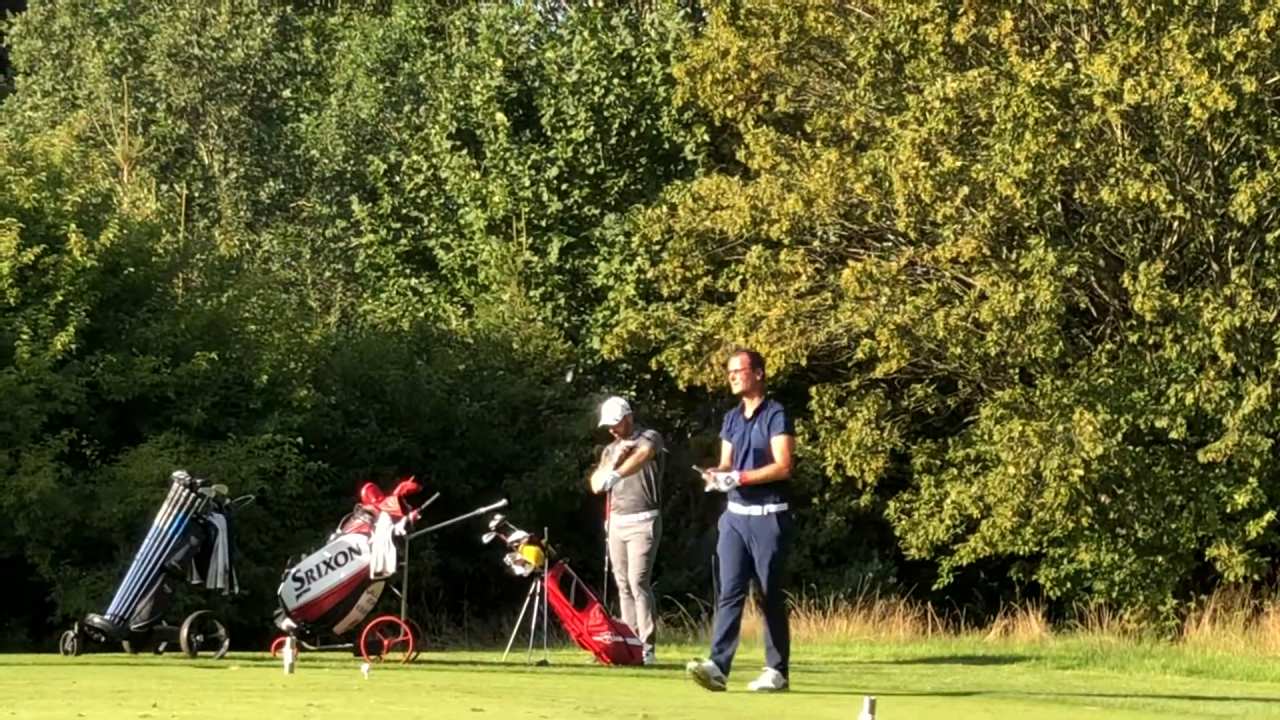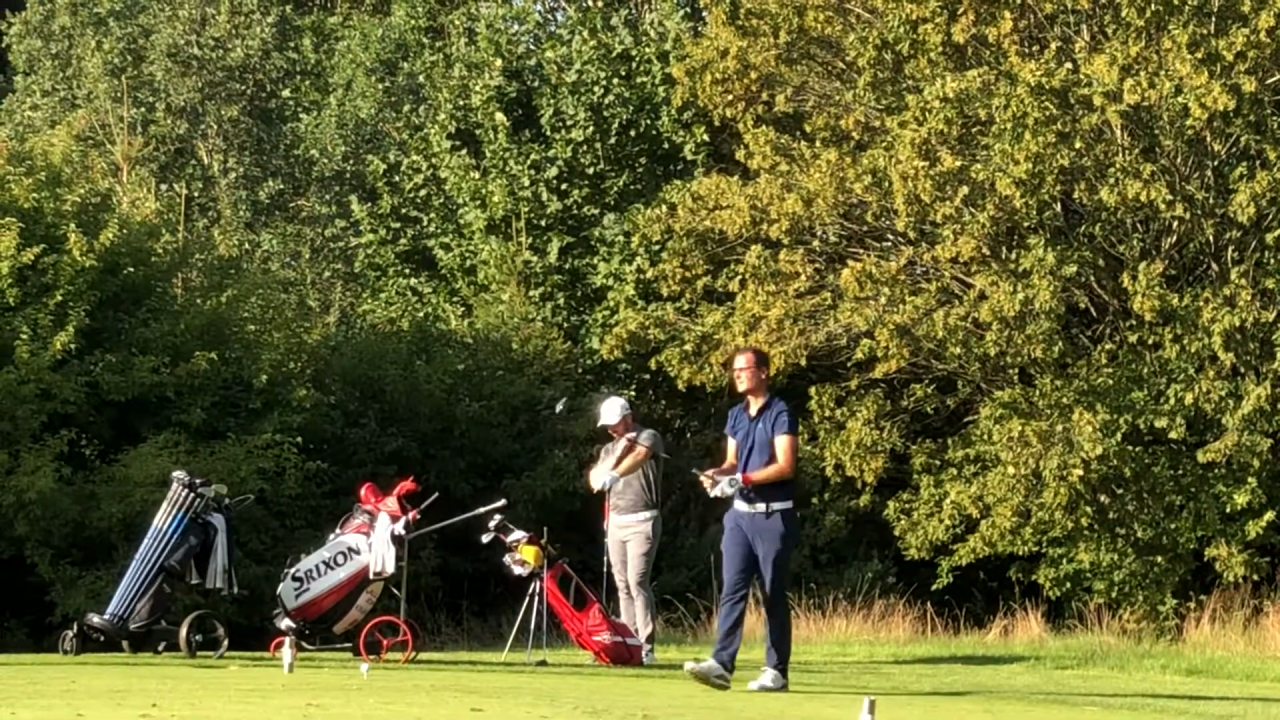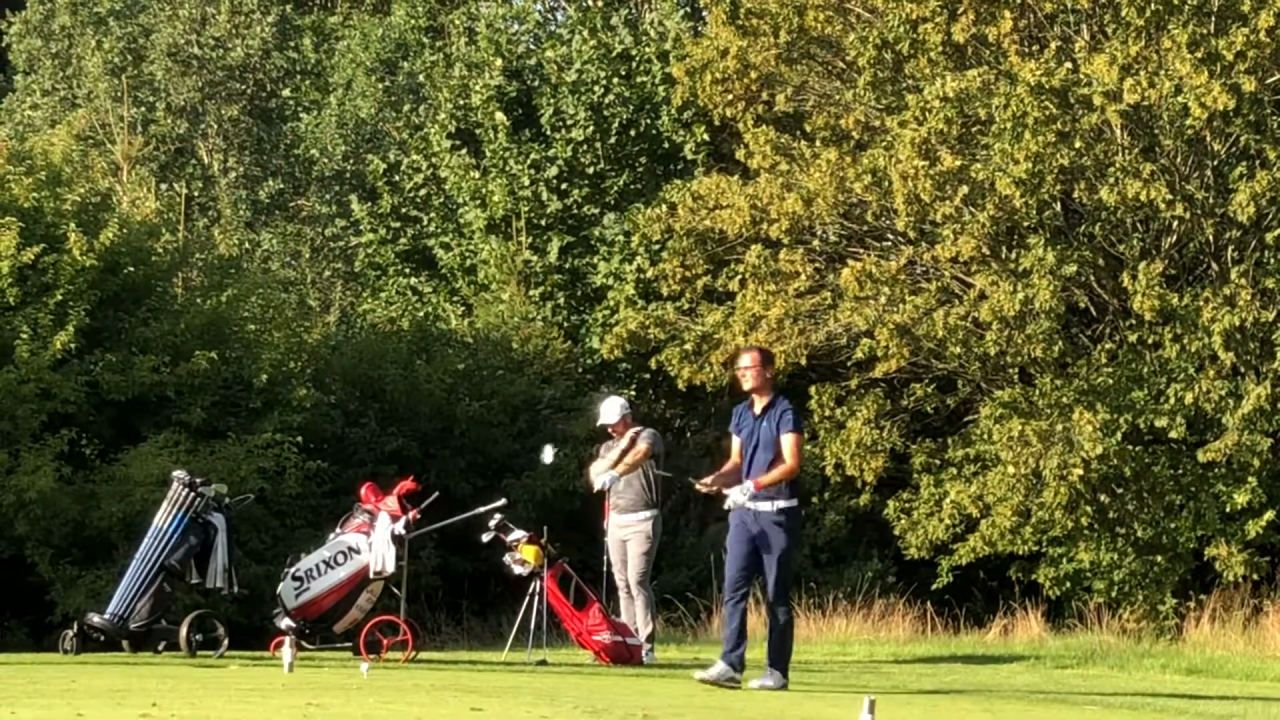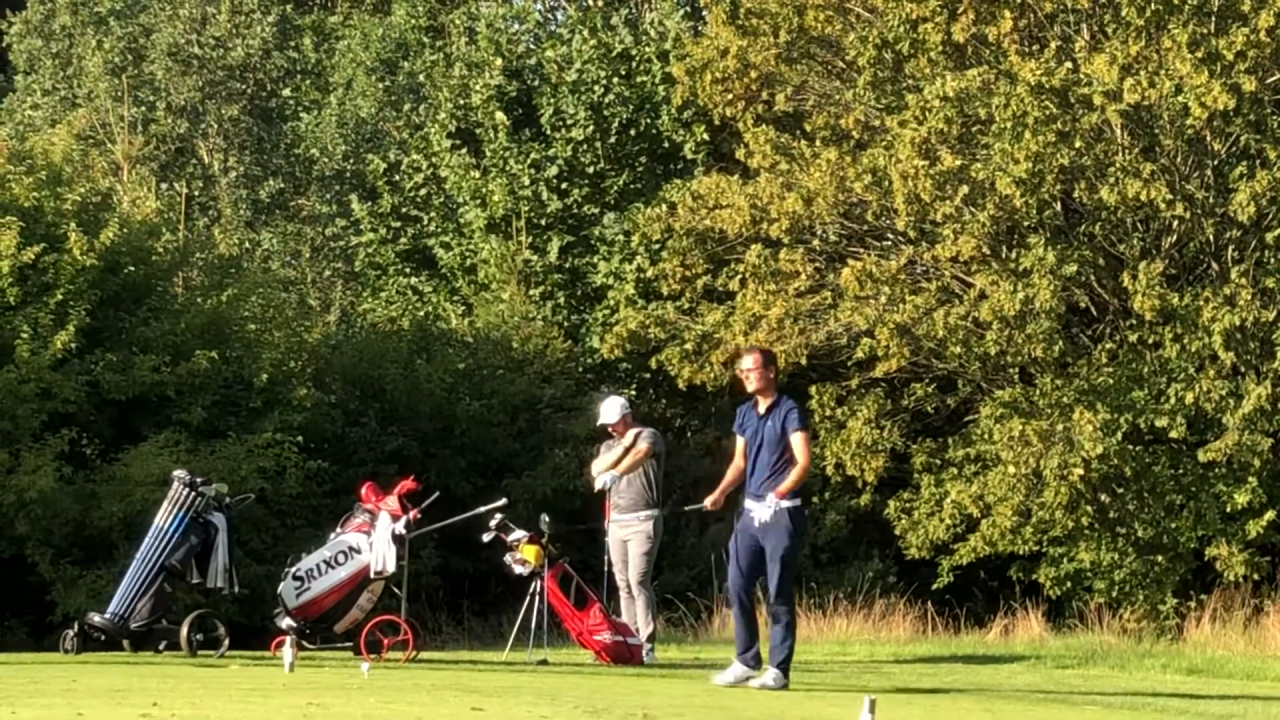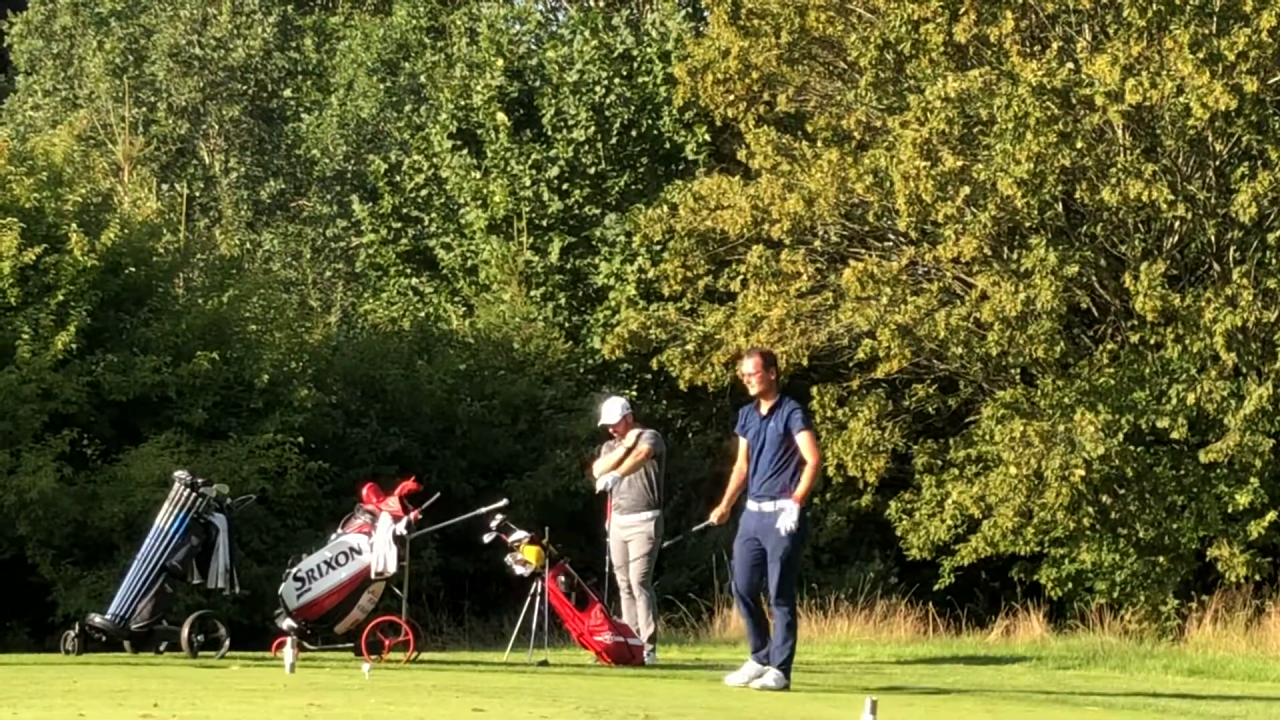
dt=0.1s
person 1, frame 1
left shoulder: (776, 415)
right shoulder: (731, 418)
left elbow: (783, 467)
left wrist: (739, 478)
right wrist: (716, 474)
left hip: (769, 518)
right hip: (735, 516)
left knee: (771, 596)
right knee: (730, 592)
left ankle: (777, 670)
right ankle: (717, 666)
person 1, frame 2
left shoulder: (780, 414)
right shoulder: (736, 415)
left elbow: (785, 467)
left wrist: (743, 480)
right wrist: (718, 475)
left hip: (774, 516)
right hip: (740, 514)
left knee: (773, 595)
right knee: (733, 588)
left ankle: (777, 670)
right ankle: (721, 664)
person 1, frame 3
left shoulder: (785, 412)
right shoulder: (740, 413)
left elbow: (791, 464)
left wrist: (751, 487)
right wrist: (717, 479)
left hip: (778, 513)
right hip: (745, 512)
left knee: (777, 594)
right knee: (734, 586)
left ankle: (777, 670)
right ankle: (731, 664)
person 1, frame 4
left shoulder: (790, 411)
right shoulder: (744, 413)
left elbow: (803, 463)
left wrist: (774, 497)
right wrist: (721, 491)
left hip: (782, 514)
right hip: (750, 513)
left knee: (779, 594)
right knee: (738, 586)
left ankle: (778, 669)
right ankle: (747, 662)
person 1, frame 5
left shoulder: (792, 412)
right shoulder: (746, 415)
left elbow: (813, 460)
left wrist: (795, 503)
right wrist: (726, 503)
left hip: (783, 514)
right hip: (752, 513)
left knee: (780, 593)
right knee: (742, 587)
left ankle: (779, 670)
right ankle: (760, 659)
person 2, frame 1
left shoulder: (650, 437)
right shoulder: (610, 449)
left elbow: (641, 457)
right elbow: (596, 486)
left wrist: (615, 475)
right wrist: (615, 459)
left hip: (643, 522)
right hip: (616, 523)
left knee: (638, 582)
right knee: (623, 585)
left ankle: (647, 648)
person 2, frame 2
left shoulder: (649, 437)
right shoulder: (610, 448)
left elbow: (639, 456)
right elbow: (594, 481)
left wrist: (614, 475)
right wrist: (618, 453)
left hip: (643, 521)
right hip: (616, 523)
left knee: (638, 582)
right knee: (623, 585)
left ankle: (647, 648)
person 2, frame 3
left shoulder: (649, 436)
right shoulder: (609, 446)
left elbow: (638, 455)
right elbow: (594, 473)
left wrist: (614, 474)
right wrist: (622, 445)
left hip: (643, 521)
right hip: (616, 522)
left knee: (638, 581)
right knee: (623, 584)
left ankle: (647, 647)
person 2, frame 4
left shoulder: (649, 435)
right shoulder: (610, 445)
left elbow: (639, 455)
right elbow: (596, 469)
left wrist: (614, 474)
right wrist: (624, 443)
left hip: (643, 521)
right hip: (616, 522)
left knee: (639, 581)
right knee: (624, 584)
left ankle: (648, 647)
person 2, frame 5
left shoulder: (650, 437)
right shoulder: (610, 446)
left elbow: (640, 455)
right elbow: (598, 470)
left wrist: (615, 475)
right wrist: (625, 444)
left hip: (644, 521)
right hip: (617, 522)
left knee: (640, 582)
right knee: (625, 585)
left ankle: (648, 648)
